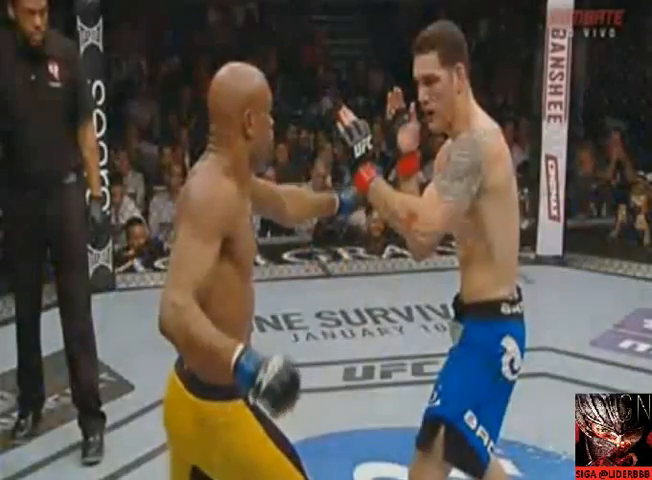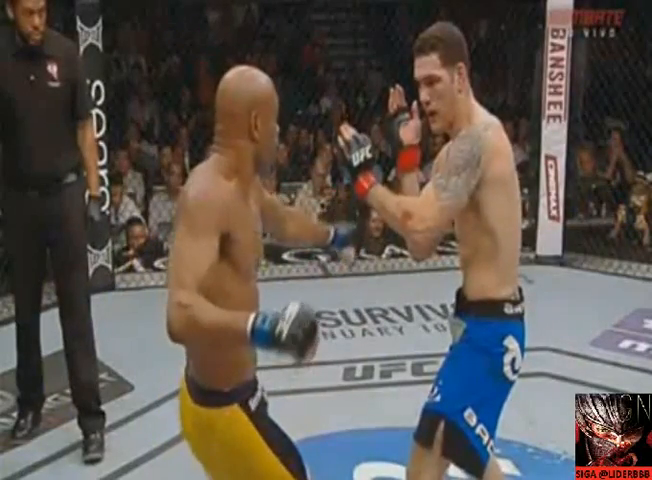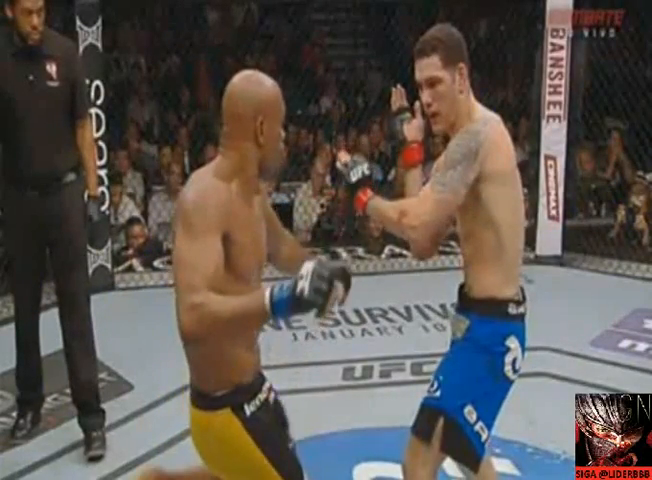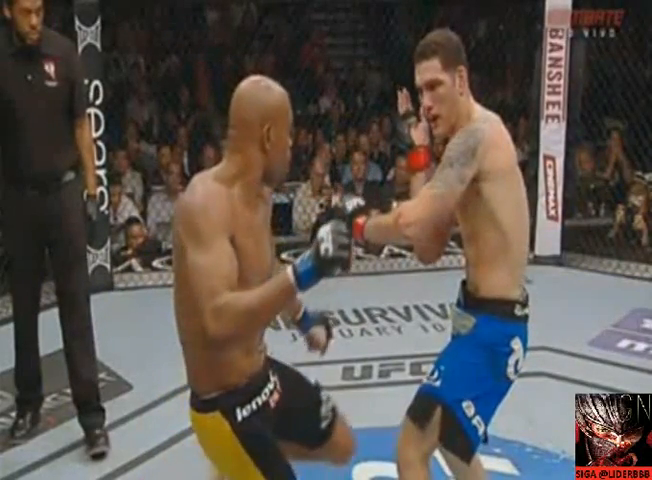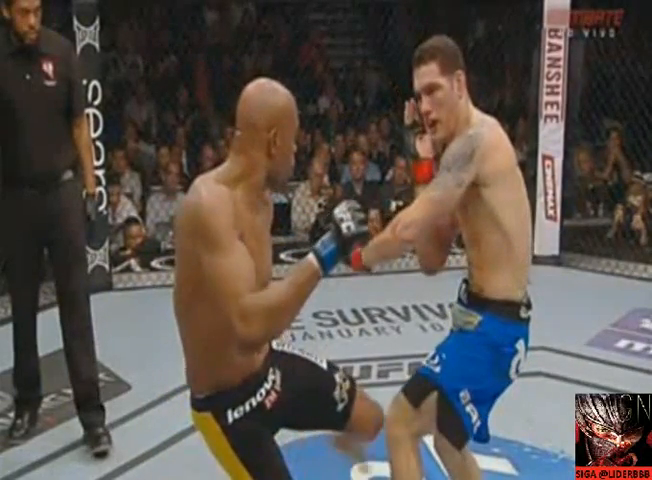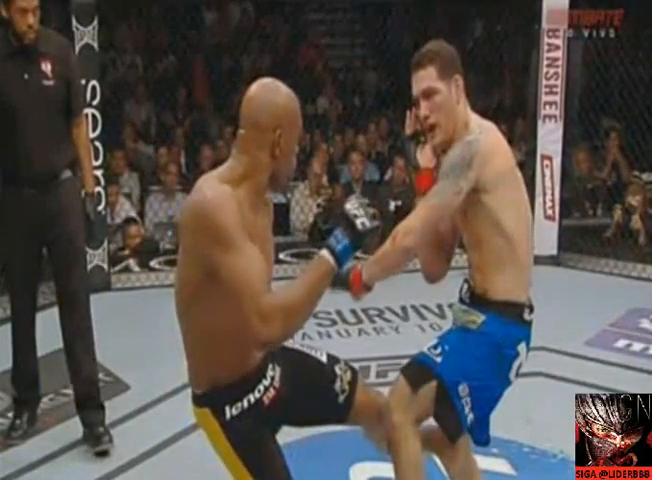
dt=0.7s
person 1, frame 1
left shoulder: (66, 53)
left elbow: (85, 128)
left wrist: (95, 192)
left hip: (65, 192)
left knee: (76, 308)
left ankle: (91, 416)
person 1, frame 2
left shoulder: (66, 52)
left elbow: (84, 127)
left wrist: (94, 192)
left hip: (64, 191)
left knee: (76, 307)
left ankle: (90, 415)
person 1, frame 3
left shoulder: (64, 52)
left elbow: (82, 125)
left wrist: (93, 190)
left hip: (64, 191)
left knee: (75, 305)
left ankle: (91, 414)
person 1, frame 4
left shoulder: (63, 51)
left elbow: (81, 124)
left wrist: (92, 189)
left hip: (63, 191)
left knee: (76, 303)
left ankle: (91, 413)
person 1, frame 5
left shoulder: (61, 51)
left elbow: (79, 122)
left wrist: (90, 186)
left hip: (62, 190)
left knee: (75, 301)
left ankle: (91, 411)
person 1, frame 6
left shoulder: (59, 50)
left elbow: (77, 122)
left wrist: (89, 186)
left hip: (61, 189)
left knee: (75, 302)
left ankle: (91, 411)
person 2, frame 1
left shoulder: (477, 141)
right shoulder: (453, 148)
left elbow: (423, 228)
right elbow: (421, 245)
left wrist: (364, 169)
right wrist: (407, 158)
left hip: (490, 327)
right hip: (485, 322)
person 2, frame 2
left shoulder: (478, 138)
right shoulder: (455, 149)
left elbow: (421, 225)
right elbow: (421, 245)
left wrist: (364, 176)
right wrist: (407, 153)
left hip: (489, 327)
right hip: (485, 321)
person 2, frame 3
left shoulder: (478, 134)
right shoulder: (460, 148)
left elbow: (415, 222)
right elbow: (424, 245)
left wrist: (362, 193)
right wrist: (412, 152)
left hip: (490, 326)
right hip: (485, 319)
person 2, frame 4
left shoulder: (476, 135)
right shoulder: (466, 145)
left elbow: (409, 223)
right elbow: (428, 250)
left wrist: (360, 224)
right wrist: (418, 158)
left hip: (492, 327)
right hip: (486, 318)
right knee: (448, 441)
person 2, frame 5
left shoulder: (476, 139)
right shoulder: (464, 151)
left elbow: (408, 229)
right elbow: (431, 259)
left wrist: (360, 256)
left hip: (493, 325)
right hip: (487, 316)
left knee: (401, 426)
right knee: (449, 442)
person 2, frame 6
left shoulder: (474, 145)
right shoulder: (460, 156)
left elbow: (410, 237)
right elbow: (433, 269)
left wrist: (360, 277)
left hip: (494, 324)
right hip: (487, 316)
left knee: (399, 410)
right knee: (452, 444)
person 3, frame 1
left shoulder: (232, 178)
right shoulder: (211, 192)
left elbow: (284, 204)
right elbow: (175, 311)
left wrist: (340, 202)
right wrist: (245, 364)
right hip: (215, 406)
person 3, frame 2
left shoulder: (244, 184)
right shoulder: (207, 194)
left elbow: (283, 222)
right elbow: (181, 315)
left wrist: (333, 235)
right wrist: (262, 328)
left hip: (229, 394)
right hip: (222, 406)
person 3, frame 3
left shoulder: (252, 190)
right shoulder: (204, 197)
right elbow: (193, 316)
left wrist: (319, 270)
right wrist: (279, 299)
left hip: (251, 385)
right hip: (225, 405)
person 3, frame 4
left shoulder: (259, 194)
right shoulder: (205, 203)
right elbow: (219, 321)
left wrist: (301, 317)
right wrist: (304, 272)
left hip: (264, 374)
right hip: (225, 403)
left knee: (340, 445)
person 3, frame 5
left shoulder: (259, 197)
right shoulder: (209, 205)
right elbow: (248, 324)
right wrist: (325, 254)
left hip: (268, 364)
right hip: (228, 400)
left knee: (369, 420)
left ankle: (344, 440)
person 3, frame 6
left shoulder: (259, 198)
right shoulder: (213, 204)
right elbow: (266, 325)
right wrist: (336, 250)
left hip: (269, 363)
right hip: (229, 396)
left knee: (374, 409)
